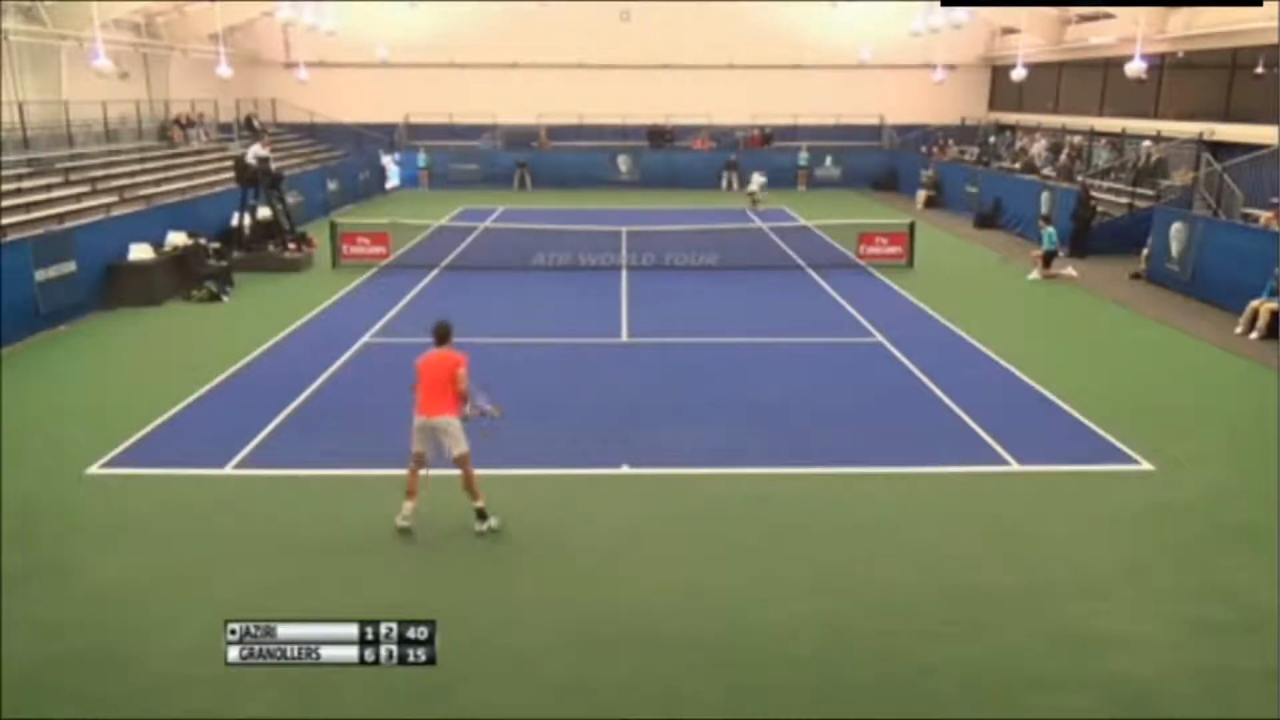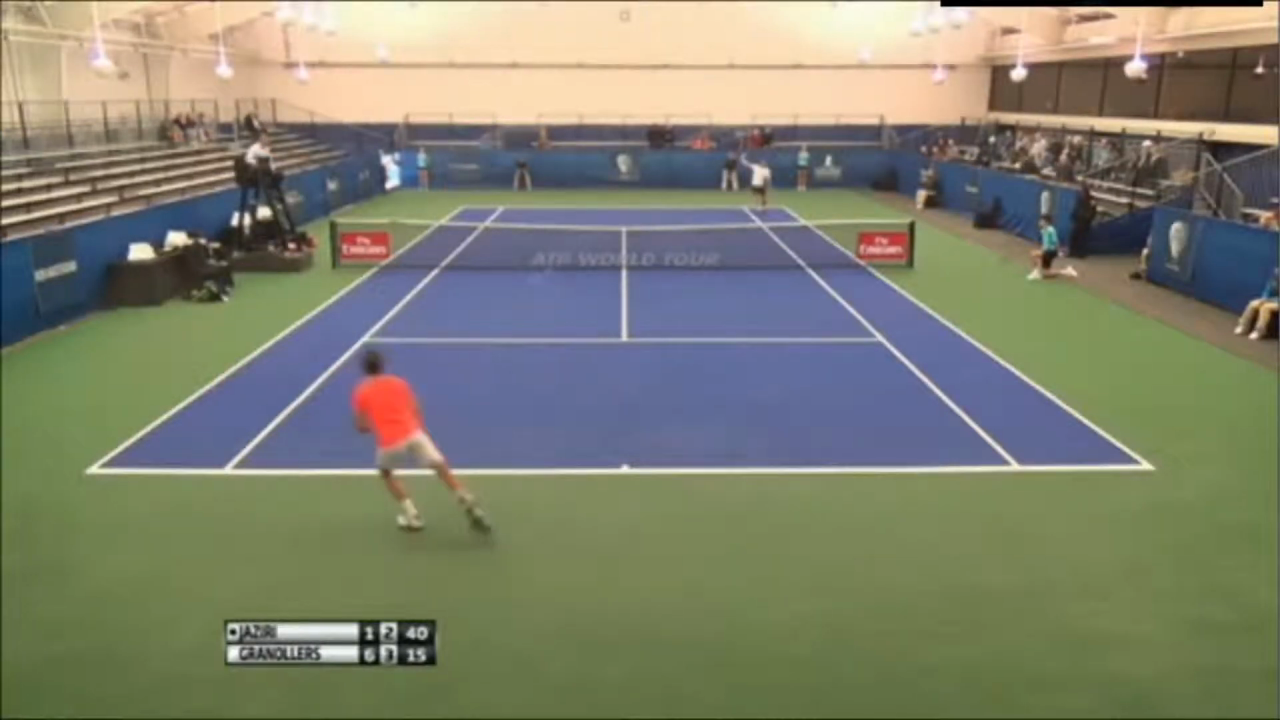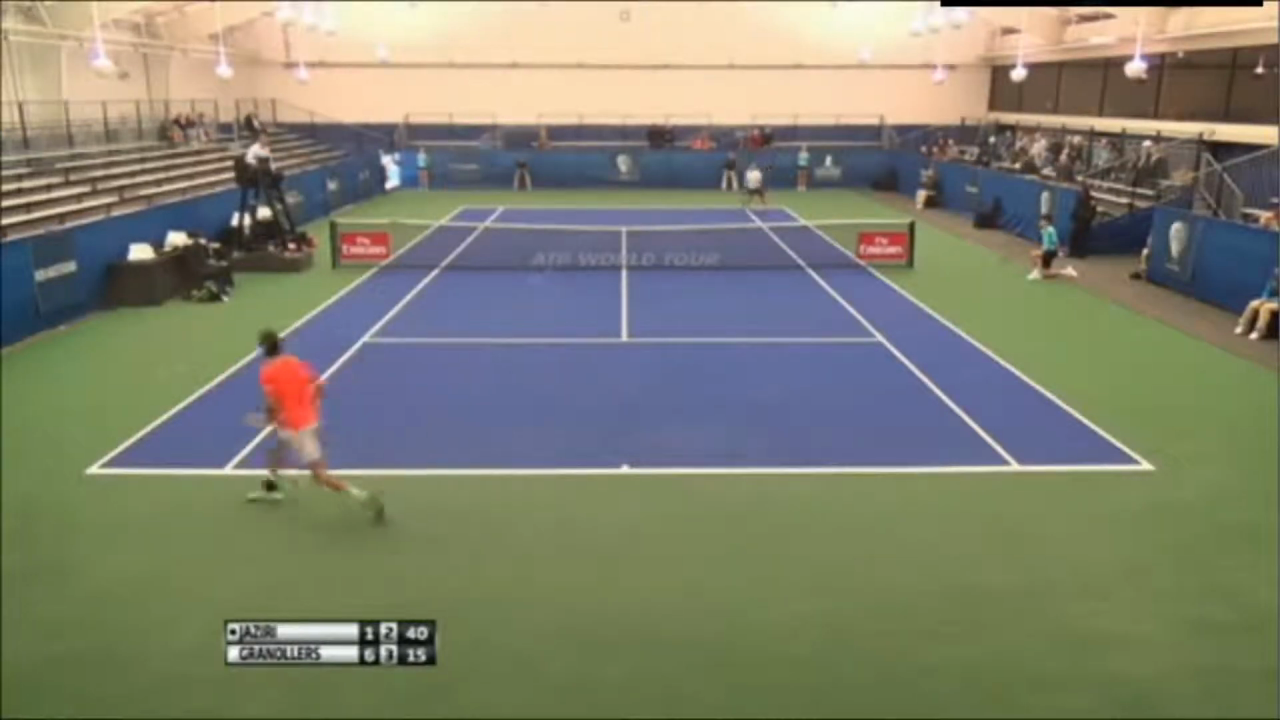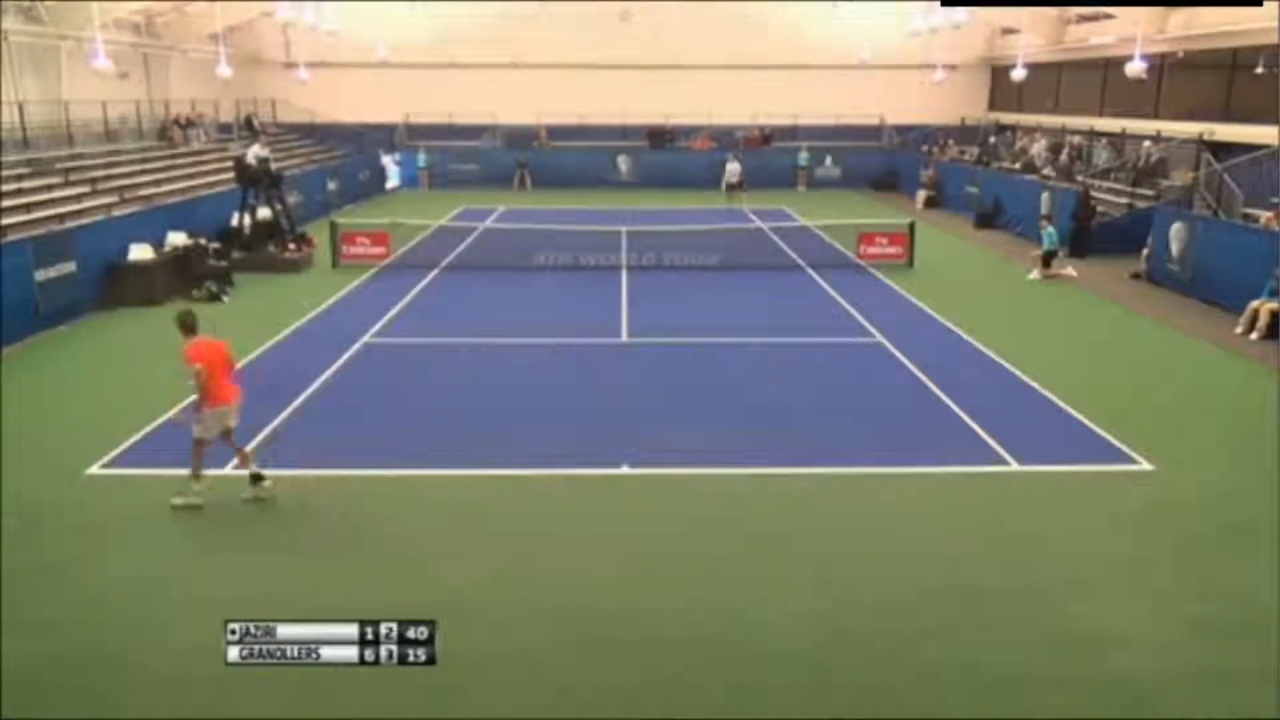
dt=0.4s
person 1, frame 1
left shoulder: (421, 360)
right shoulder: (457, 358)
right elbow: (462, 389)
right wrist: (465, 407)
left hip: (422, 417)
right hip: (445, 417)
left knee: (416, 466)
right knee: (465, 466)
left ankle: (406, 516)
right ankle: (482, 517)
person 1, frame 2
left shoulder: (360, 392)
right shoulder: (399, 383)
left elbow: (361, 426)
right elbow: (415, 410)
left hip: (388, 443)
right hip: (413, 434)
left knee: (385, 472)
right knee: (444, 472)
left ankle: (411, 516)
right ankle: (470, 509)
person 1, frame 3
left shoulder: (267, 371)
right shoulder: (298, 364)
left elbow: (271, 405)
right elbow: (320, 387)
left wrist: (271, 418)
left hip: (296, 426)
right hip: (308, 419)
left knee: (320, 475)
right knee: (276, 445)
left ankle: (364, 498)
right ankle: (270, 488)
person 1, frame 4
left shoulder: (191, 351)
right shoulder: (217, 342)
left elbow: (202, 382)
right elbow: (231, 368)
left wrist: (201, 404)
left hip: (215, 403)
right hip: (233, 397)
left knee: (198, 445)
right knee: (230, 439)
left ankle: (194, 494)
right ankle: (258, 482)
